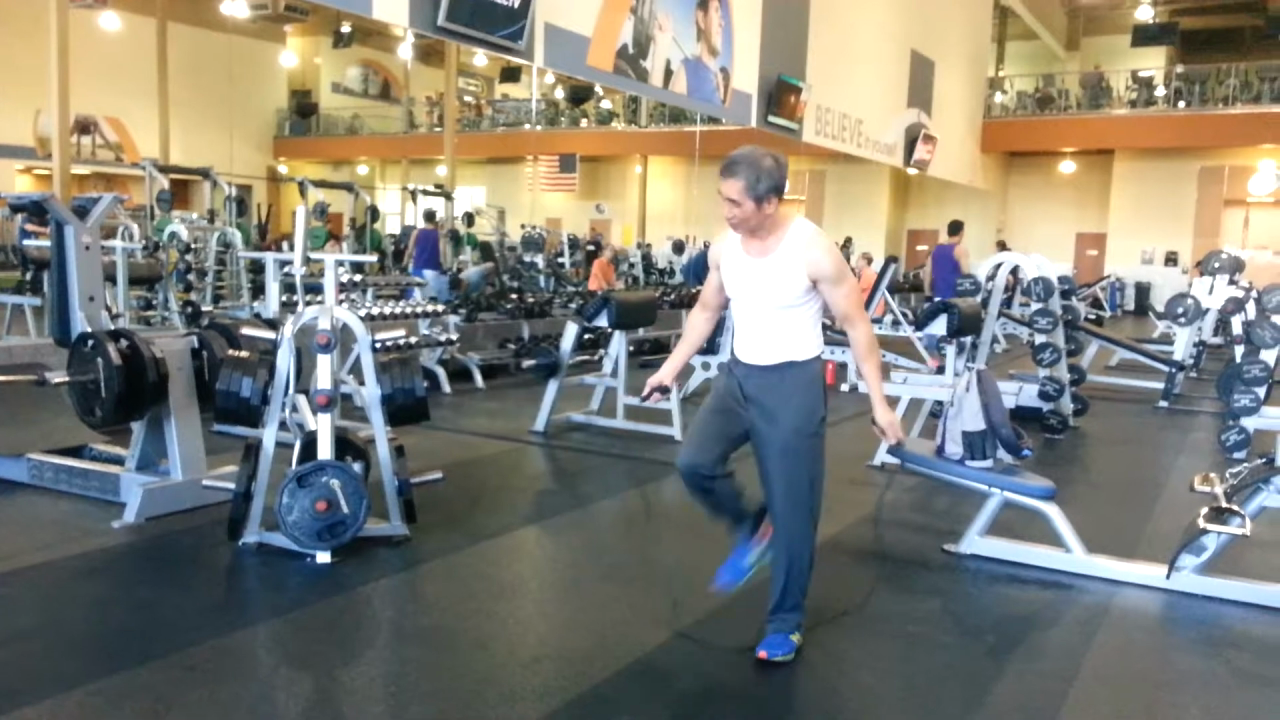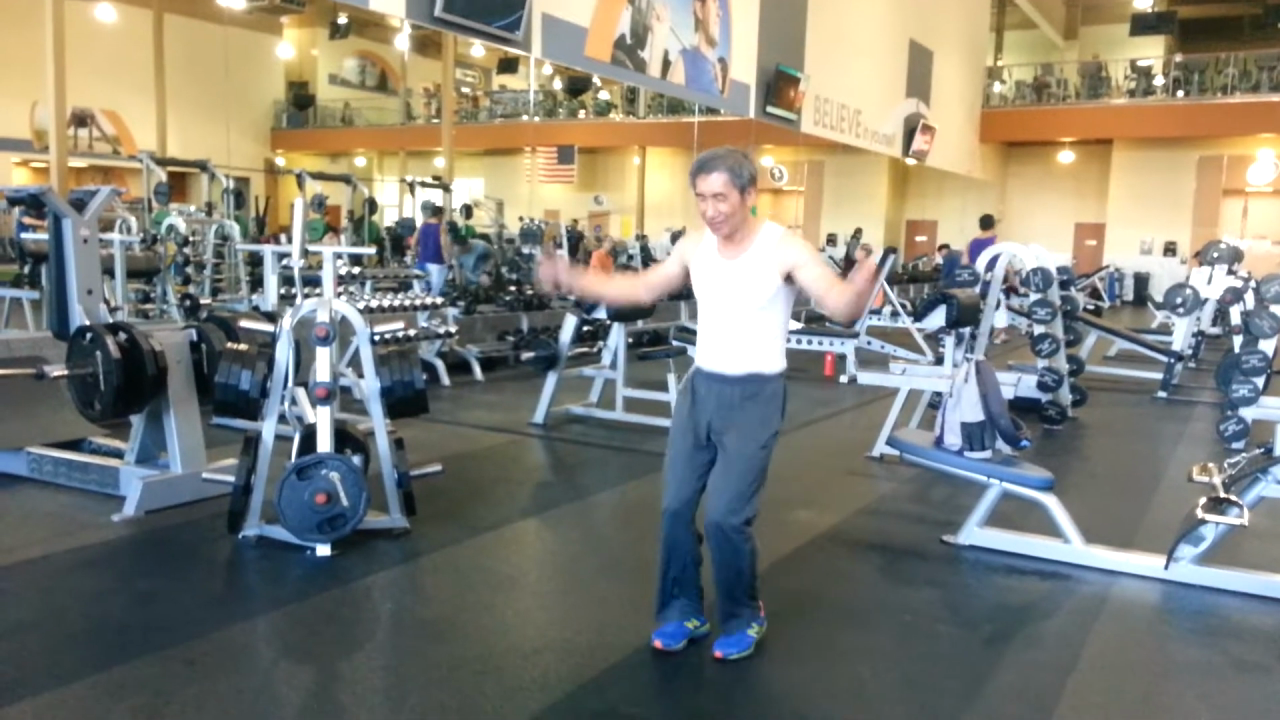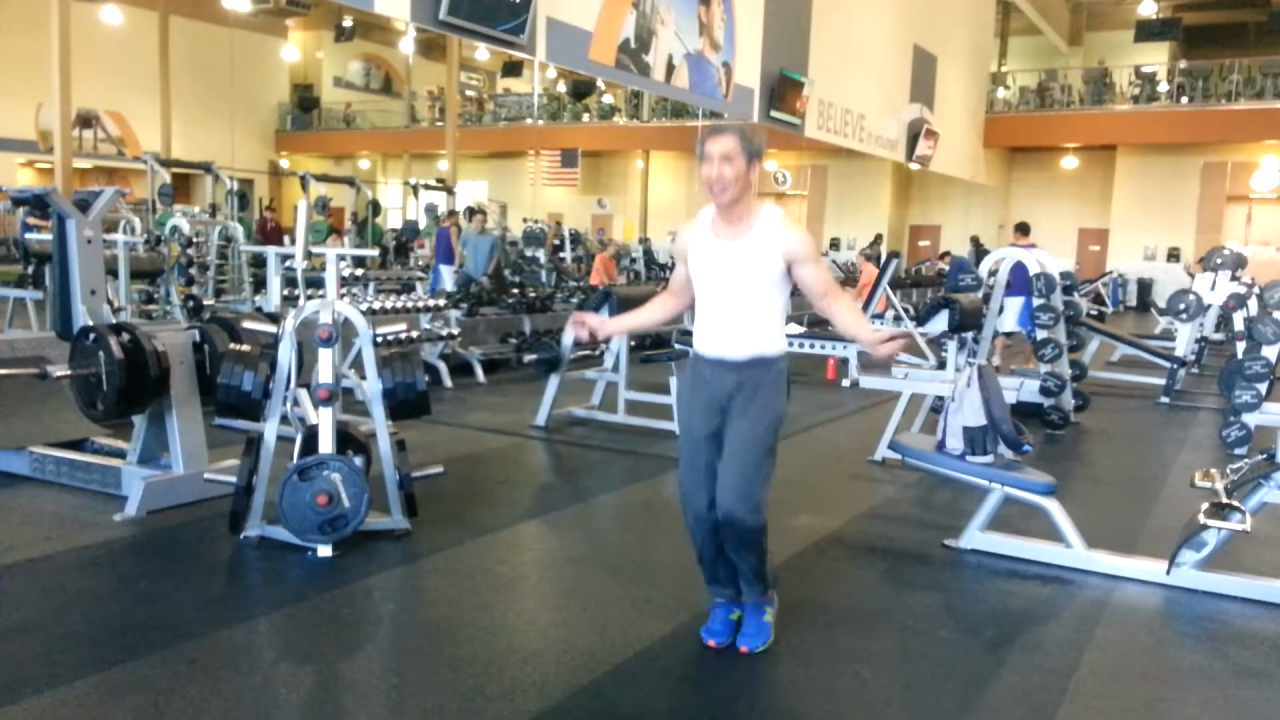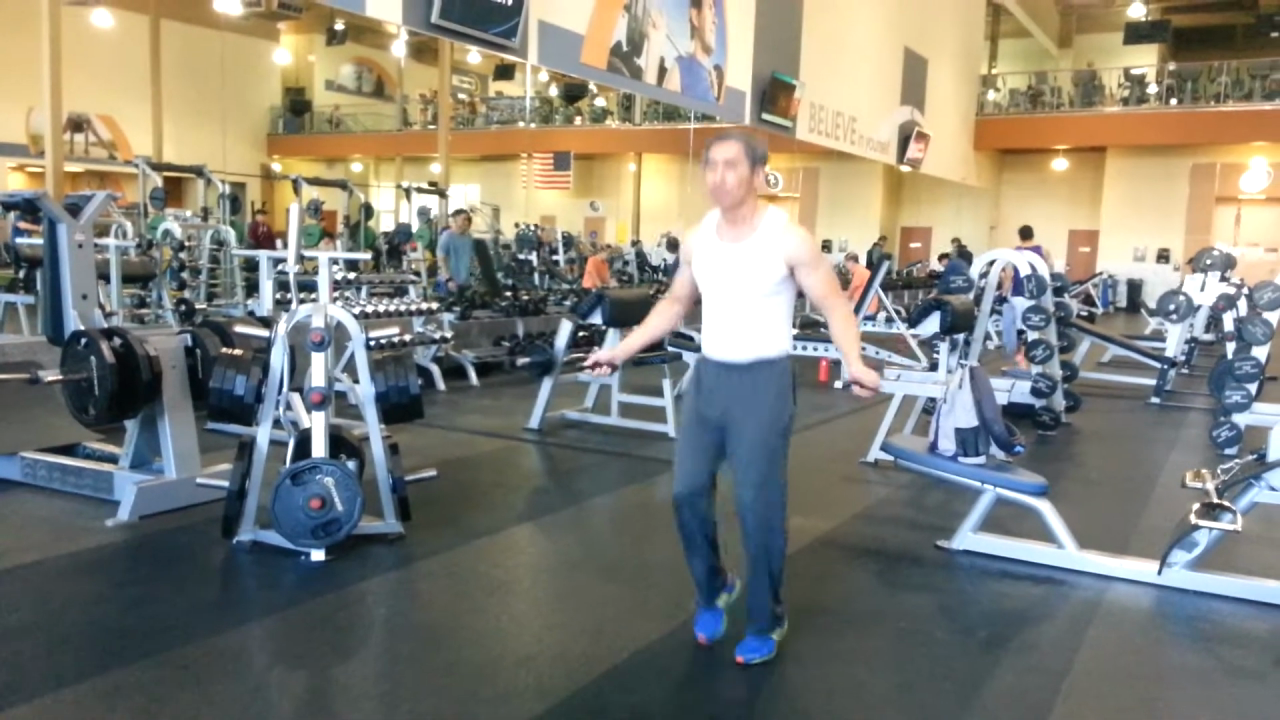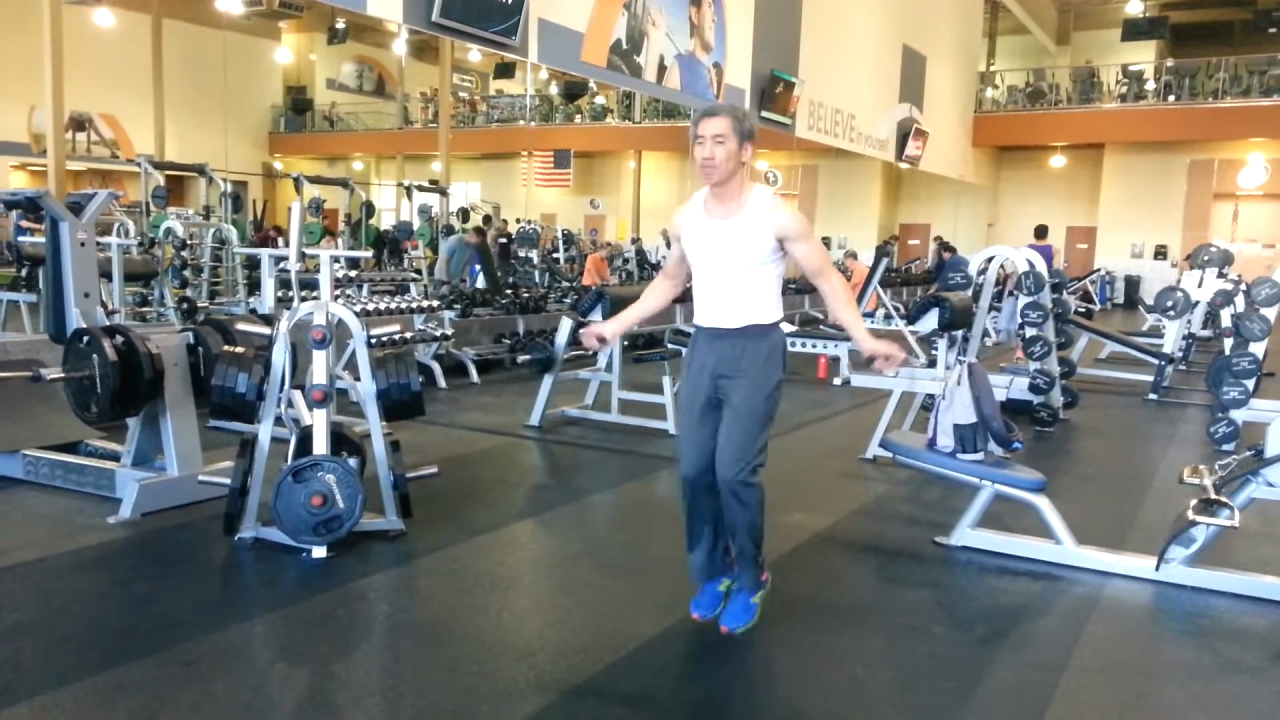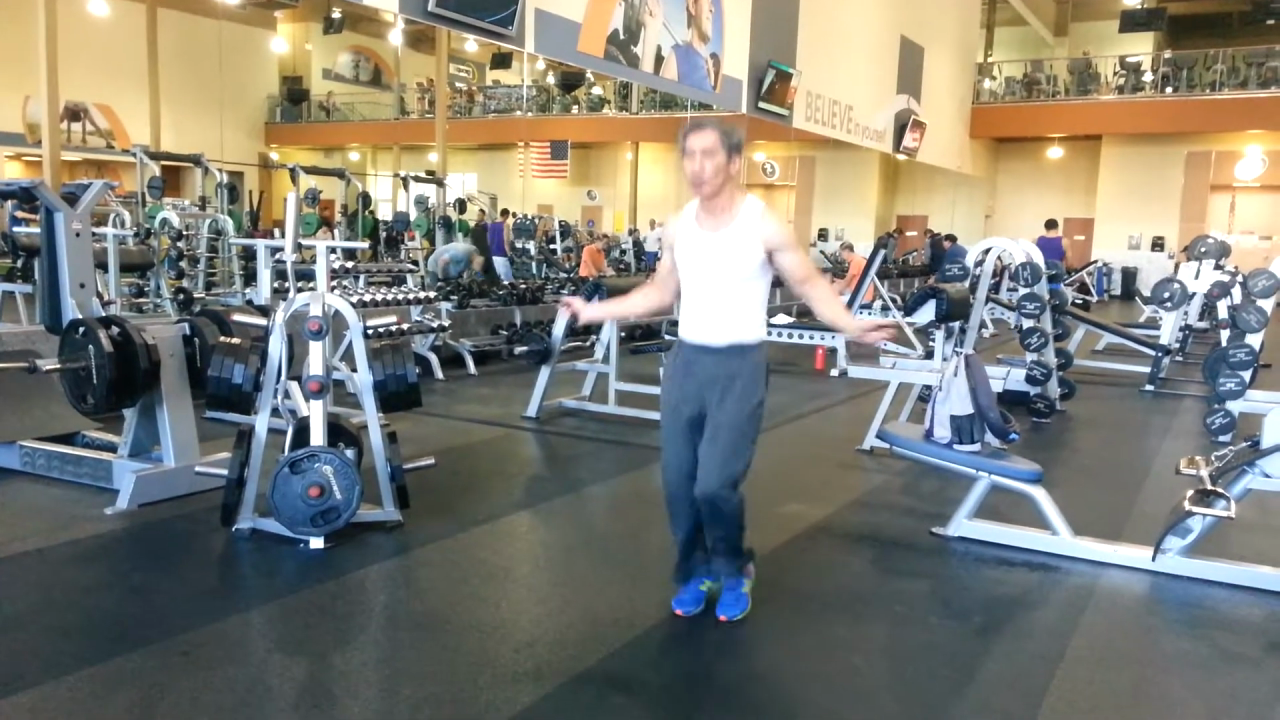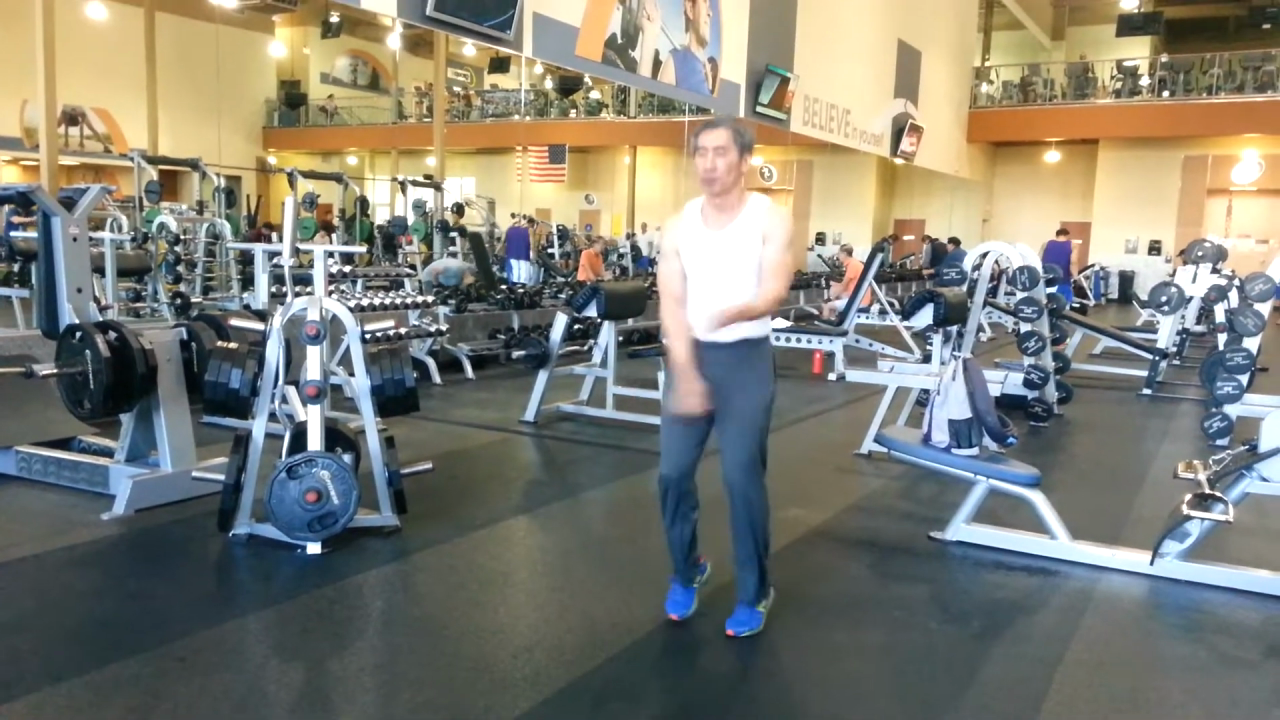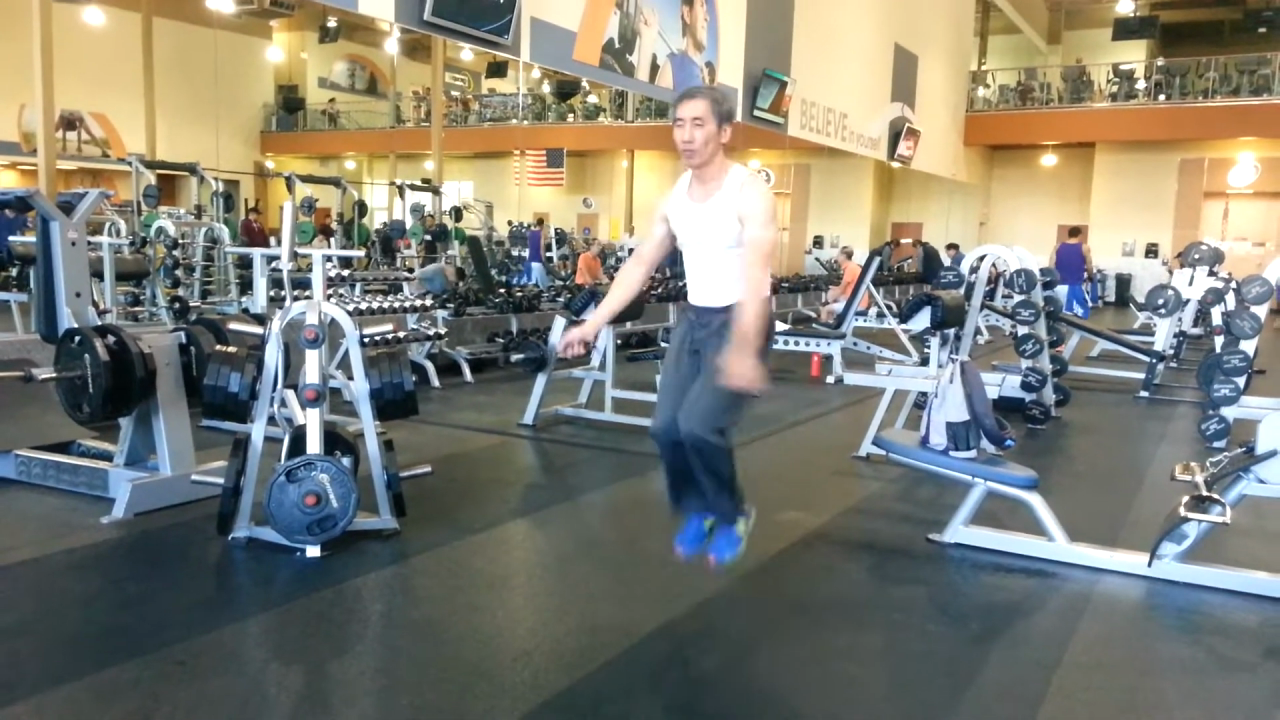
dt=0.5s
person 1, frame 1
left shoulder: (814, 251)
right shoulder: (723, 247)
left elbow: (854, 323)
right elbow: (707, 308)
left wrist: (878, 400)
right wrist: (673, 364)
left hip: (791, 381)
right hip: (738, 376)
left knee: (794, 508)
right knee: (694, 462)
left ankle: (785, 622)
right ankle: (753, 527)
person 1, frame 2
left shoulder: (784, 250)
right shoulder: (694, 248)
left elbow: (838, 304)
right elbow: (643, 288)
left wrist: (857, 290)
right wrist: (576, 281)
left hip: (755, 394)
right hip: (702, 386)
left knee: (723, 515)
right knee: (676, 507)
left ankle: (744, 616)
right ankle: (685, 610)
person 1, frame 3
left shoulder: (786, 236)
right shoulder: (692, 235)
left elbow: (832, 297)
left wrist: (868, 336)
right wrist: (614, 325)
left hip: (759, 377)
right hip: (703, 374)
left knee: (735, 504)
right knee: (697, 504)
left ankle: (756, 596)
right ankle: (725, 598)
person 1, frame 4
left shoulder: (789, 238)
right shoulder: (696, 239)
left elbow: (832, 304)
right elbow: (676, 303)
left wrist: (854, 362)
right wrist: (622, 350)
left hip: (764, 380)
right hip: (709, 377)
left knee: (759, 508)
right knee: (688, 494)
left ankle: (766, 622)
right ankle: (713, 590)
person 1, frame 5
left shoulder: (777, 214)
right shoulder: (686, 216)
left elbow: (825, 278)
right elbow: (668, 283)
left wrist: (864, 339)
right wrist: (615, 326)
left hip: (756, 349)
right hip: (704, 348)
left knee: (735, 469)
right knee: (694, 468)
left ankle: (749, 580)
right ankle: (713, 571)
person 1, frame 6
left shoulder: (765, 226)
right shoulder: (678, 227)
left elbow: (810, 284)
right elbow: (662, 292)
left wrist: (853, 325)
right wrist: (596, 311)
left hip: (738, 366)
right hip: (686, 361)
left knee: (714, 485)
right knee: (679, 483)
left ankle: (734, 571)
right ankle: (694, 572)
person 1, frame 7
left shoulder: (772, 220)
right shoulder: (679, 226)
left elbow: (772, 293)
right elbow: (673, 305)
left wrist: (736, 312)
right wrist: (685, 373)
left hip: (746, 359)
right hip: (691, 360)
left knee: (742, 483)
right knee: (673, 474)
left ankle: (754, 593)
right ankle: (686, 573)
person 1, frame 8
left shoulder: (751, 193)
right shoulder: (675, 196)
left elbow: (759, 275)
right elbow: (641, 264)
left wrist: (743, 349)
right wrist: (594, 322)
left hip: (738, 321)
right hip: (694, 318)
left knee: (698, 424)
right knee: (667, 428)
left ankle: (730, 511)
right ankle: (698, 509)
